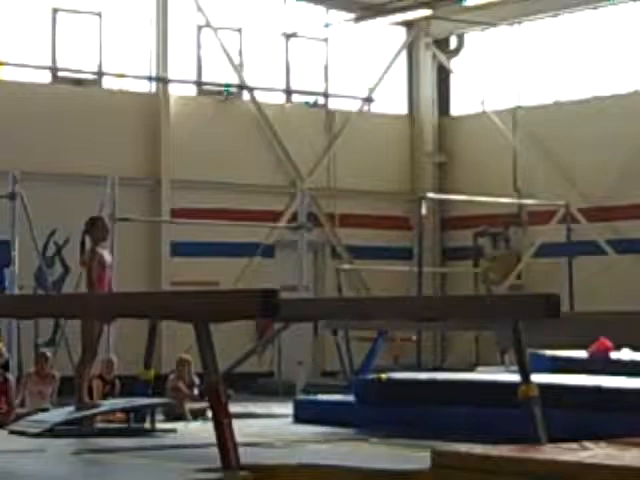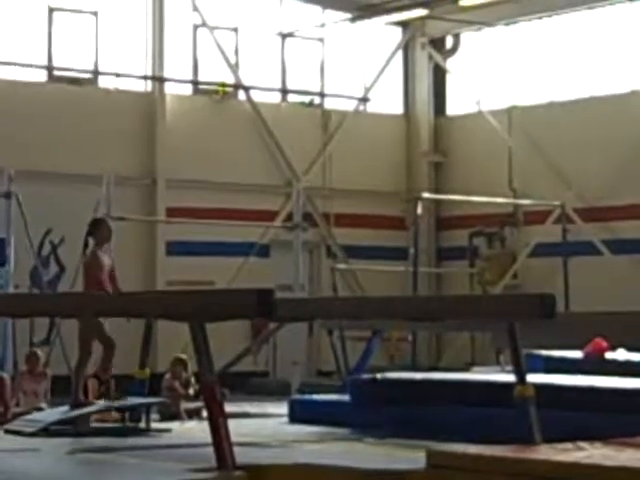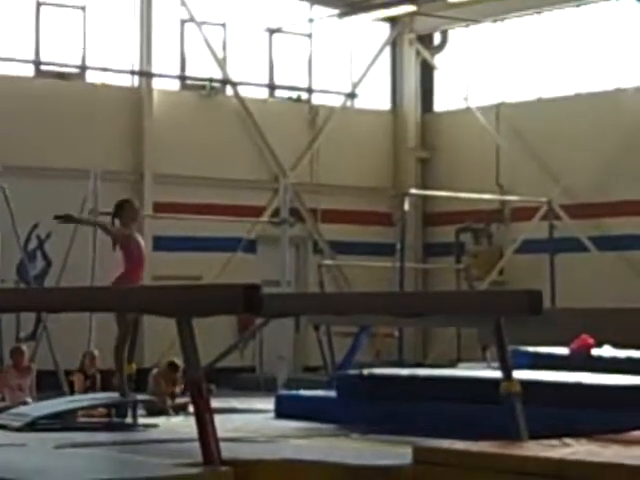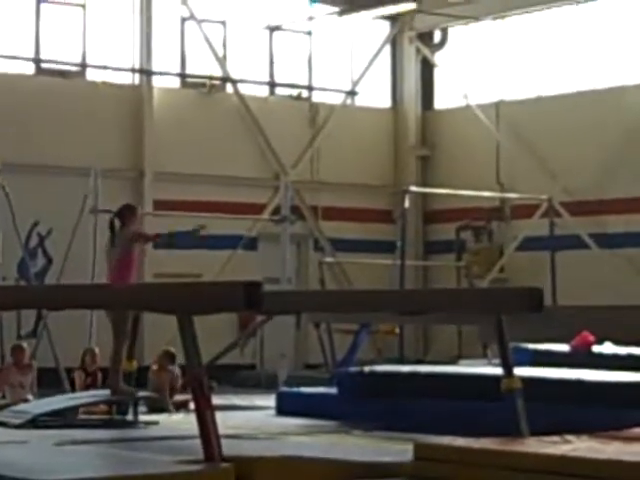
dt=1s
person 1, frame 1
left shoulder: (105, 253)
right shoulder: (93, 253)
right elbow: (92, 283)
left knee: (91, 353)
right knee: (88, 353)
left ankle: (84, 397)
right ankle: (81, 398)
person 1, frame 2
left shoulder: (107, 256)
right shoulder: (93, 256)
left elbow: (114, 284)
right elbow: (102, 286)
left knee: (85, 353)
right knee: (109, 344)
left ankle: (77, 396)
person 1, frame 3
left shoulder: (133, 232)
right shoulder: (124, 233)
right elbow: (102, 225)
right wrist: (78, 219)
left hip: (134, 287)
right hip: (124, 288)
left knee: (131, 334)
right knee: (124, 334)
left ankle: (122, 377)
right ankle: (121, 379)
person 1, frame 4
left shoulder: (116, 237)
right shoulder: (131, 235)
right elbow: (159, 238)
left knee: (120, 338)
right knee: (121, 338)
left ankle: (115, 380)
right ankle: (116, 382)
